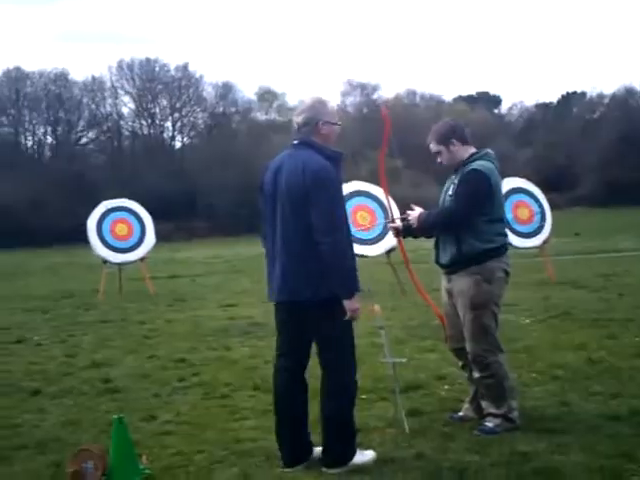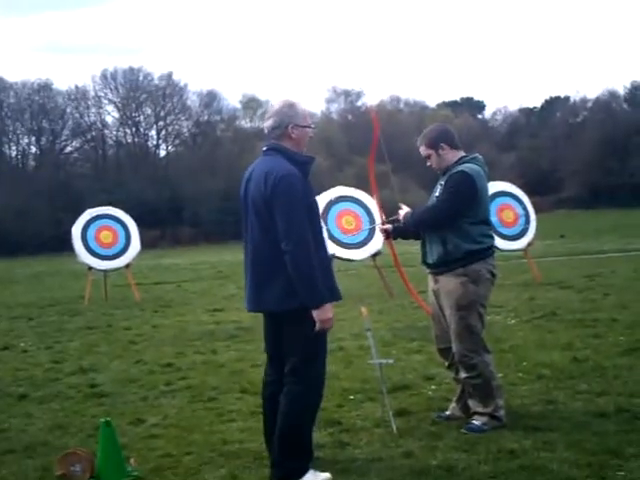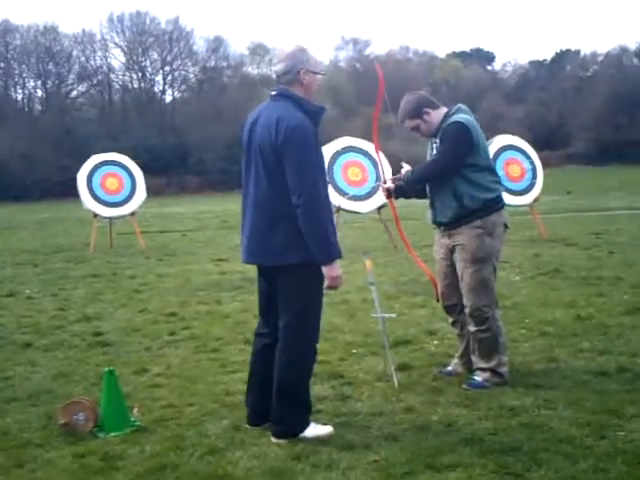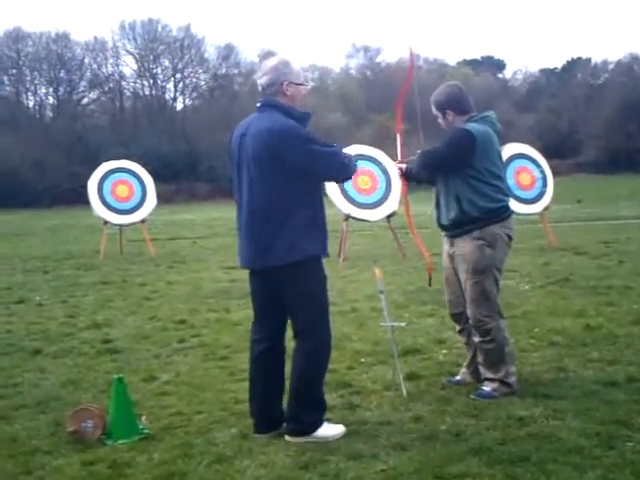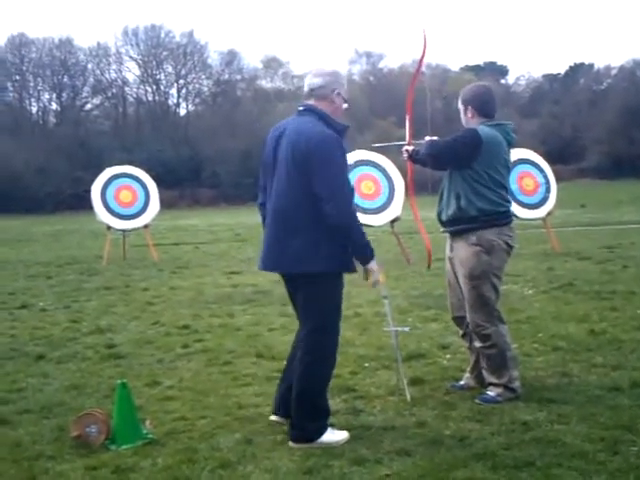
dt=1s
person 1, frame 1
left shoulder: (274, 167)
right shoulder: (320, 169)
right elbow: (333, 237)
right wrist: (349, 290)
left hip: (285, 285)
right hip: (321, 287)
left knee: (289, 365)
right knee: (338, 368)
left ankle: (293, 451)
right ankle: (339, 453)
person 1, frame 2
left shoulder: (256, 171)
right shoulder: (287, 175)
right elbow: (298, 245)
right wrist: (319, 300)
left hip: (269, 291)
right hip: (295, 294)
left knee: (278, 372)
right knee: (304, 379)
person 1, frame 3
left shoulder: (258, 116)
right shoulder: (296, 124)
right elbow: (308, 198)
right wrist: (328, 256)
left hip: (265, 242)
right hip: (295, 247)
left knee: (270, 328)
right knee: (298, 334)
left ankle: (260, 409)
right ankle: (289, 422)
person 1, frame 4
left shoulder: (243, 130)
right shoulder: (285, 131)
right elbow: (336, 167)
right wrist: (345, 159)
left hip: (259, 250)
right hip: (295, 250)
left knee: (266, 335)
right knee: (313, 336)
left ankle: (266, 418)
right ankle: (303, 423)
person 1, frame 5
left shoulder: (280, 131)
right shoulder: (321, 138)
left elbow: (265, 197)
right elbow: (337, 205)
right wrist: (365, 255)
left hip: (285, 251)
right hip: (317, 256)
left knee: (310, 331)
right knee: (319, 341)
left ankle: (285, 406)
right ankle: (307, 428)
person 2, frame 1
left shoulder: (479, 173)
right shoulder: (462, 174)
left elbow: (455, 217)
right elbow: (446, 219)
left wrist: (423, 219)
right wrist: (409, 228)
left hip: (480, 269)
right hip: (458, 270)
left knee: (481, 346)
right knee: (461, 344)
left ankle: (503, 412)
right ankle: (480, 403)
person 2, frame 2
left shoulder: (465, 175)
right shoulder: (452, 176)
left elbow: (437, 216)
right elbow: (433, 221)
left wrist: (409, 217)
right wrist: (398, 230)
left hip: (466, 271)
right hip: (444, 271)
left knee: (468, 346)
right knee: (448, 345)
left ankle: (489, 411)
right ankle: (466, 403)
person 2, frame 3
left shoulder: (459, 127)
right shoulder: (442, 133)
left elbow: (437, 170)
right elbow: (432, 181)
left wrist: (407, 177)
right wrist: (399, 188)
left hip: (477, 224)
right hip: (450, 226)
left knee: (478, 301)
right knee: (452, 299)
left ankle: (492, 368)
right ankle: (467, 358)
person 2, frame 4
left shoulder: (469, 135)
right shoulder: (470, 133)
left elbow: (431, 163)
right elbow: (441, 171)
left wrist: (411, 166)
right wrist: (412, 170)
left hip: (482, 233)
right hip: (461, 232)
left knee: (482, 311)
right knee: (460, 309)
left ankle: (500, 377)
right ankle: (475, 368)
person 2, frame 5
left shoulder: (478, 137)
right shoulder: (485, 138)
left elbow: (438, 153)
right elbow: (446, 157)
left wrist: (423, 147)
right wrist: (417, 154)
left hip: (482, 237)
right hip: (466, 236)
left knee: (483, 315)
right knee: (464, 313)
left ankle: (504, 383)
right ankle: (479, 373)
